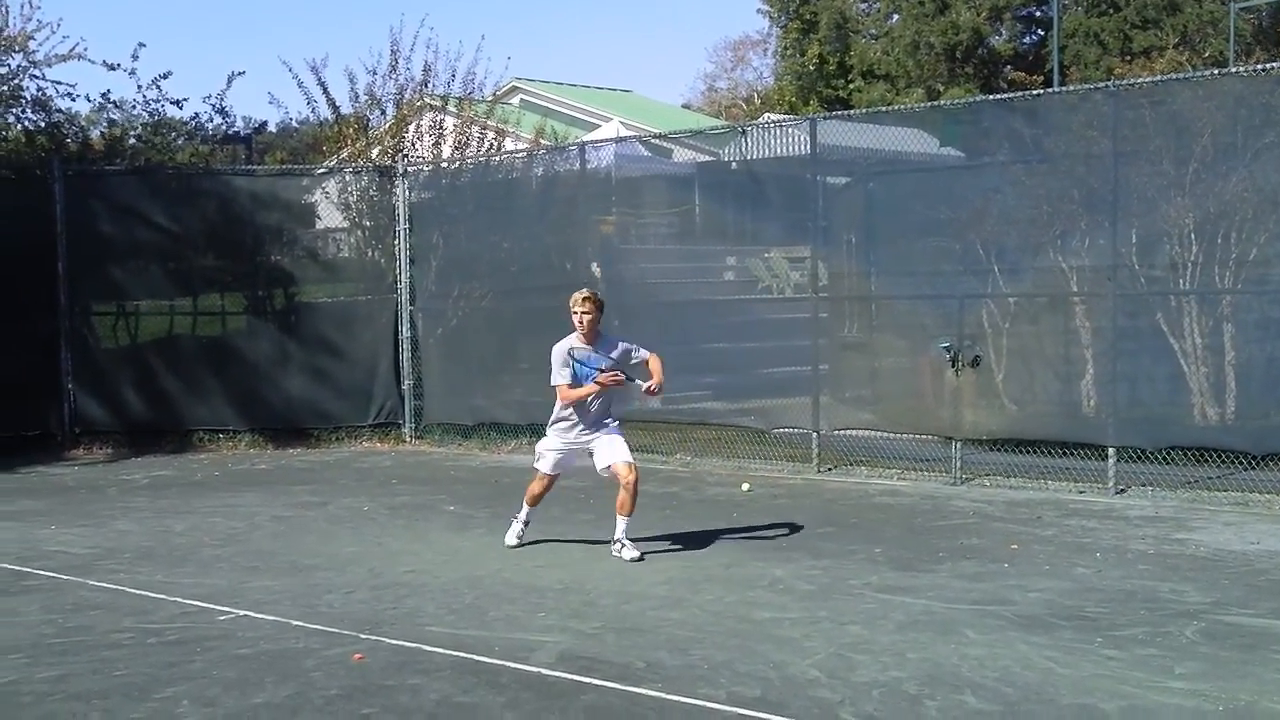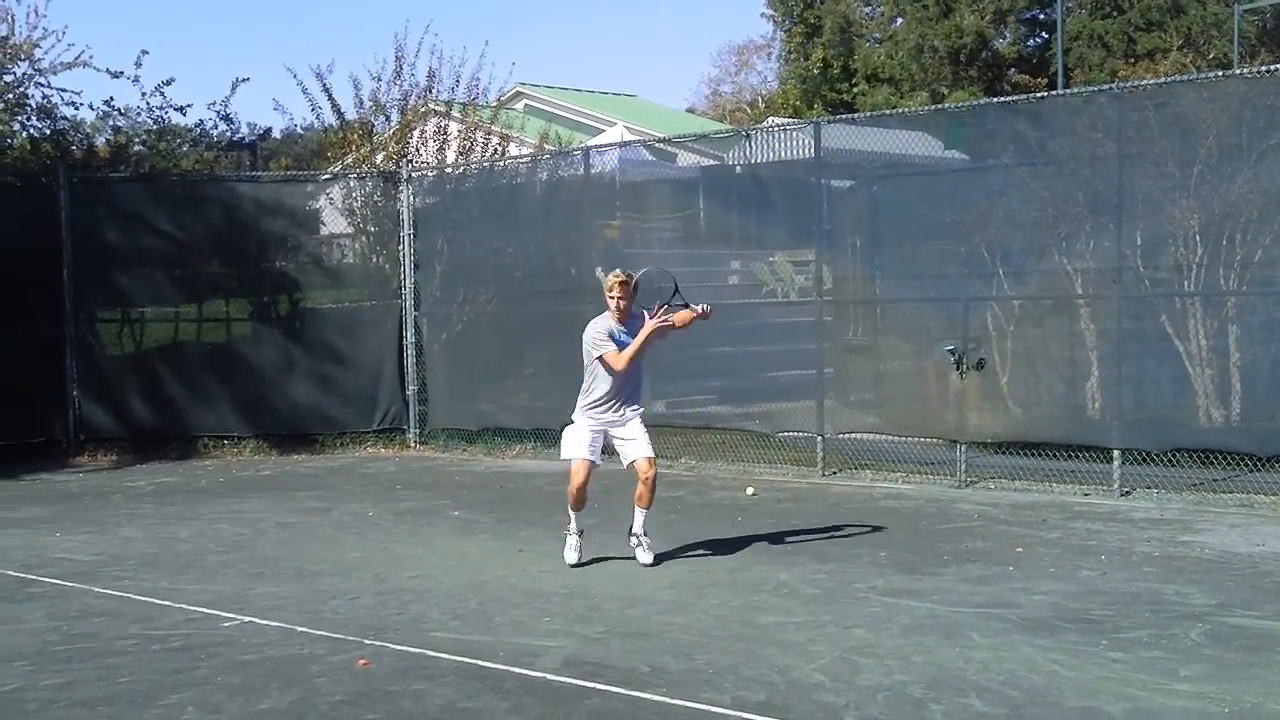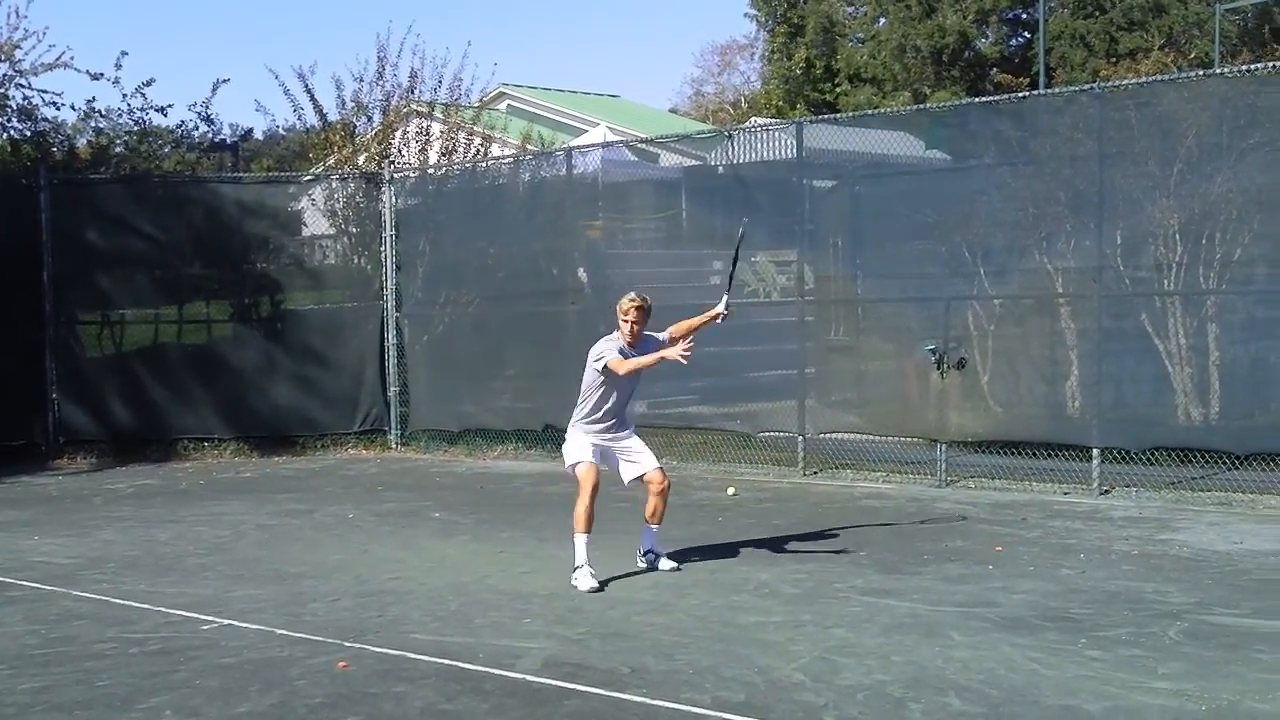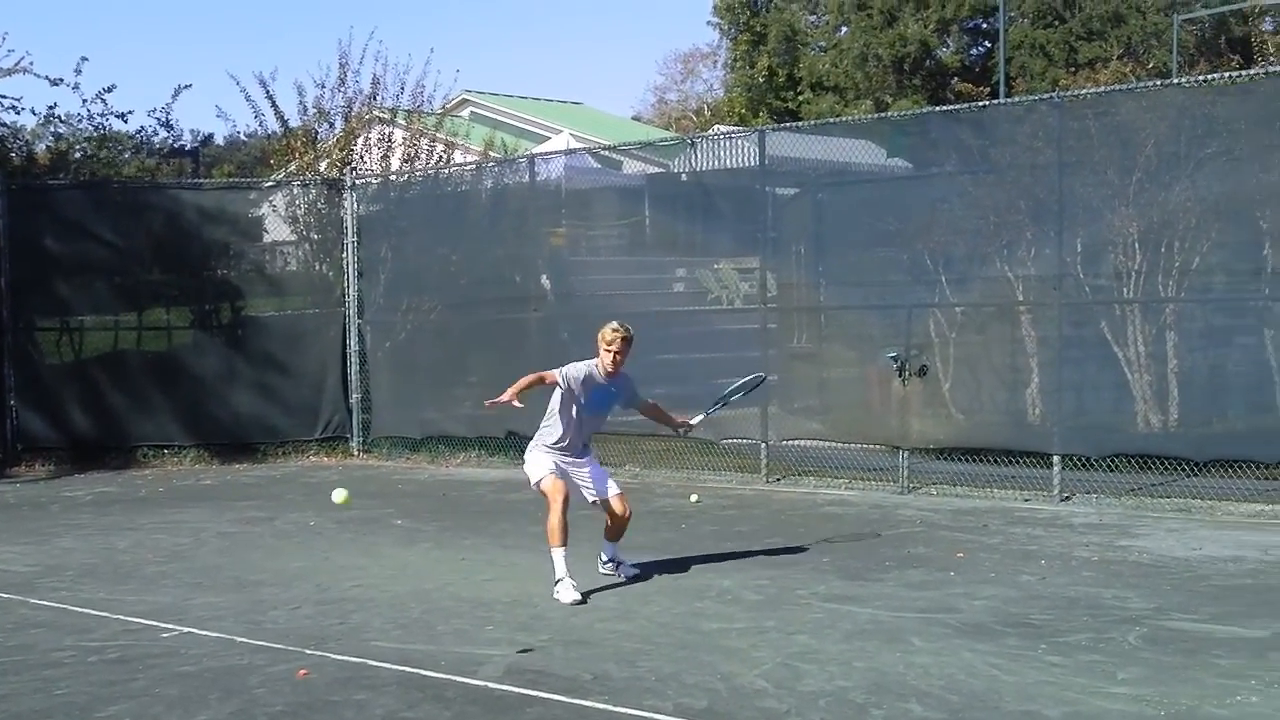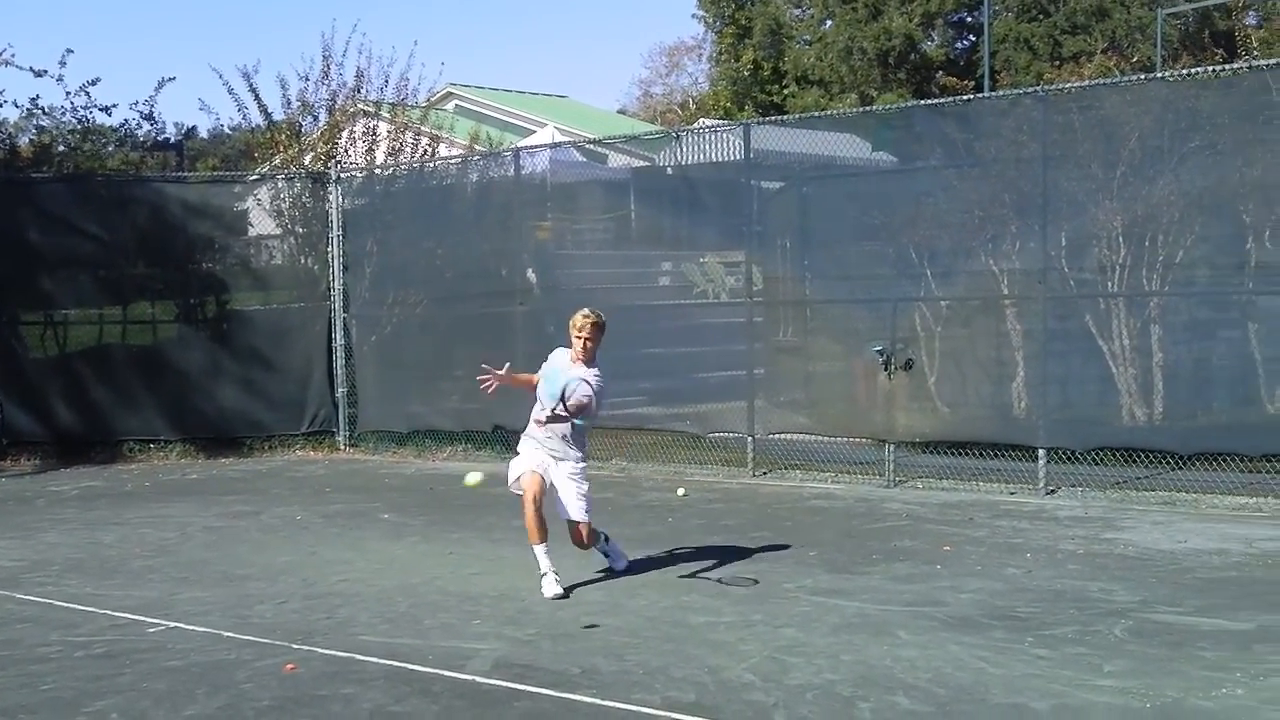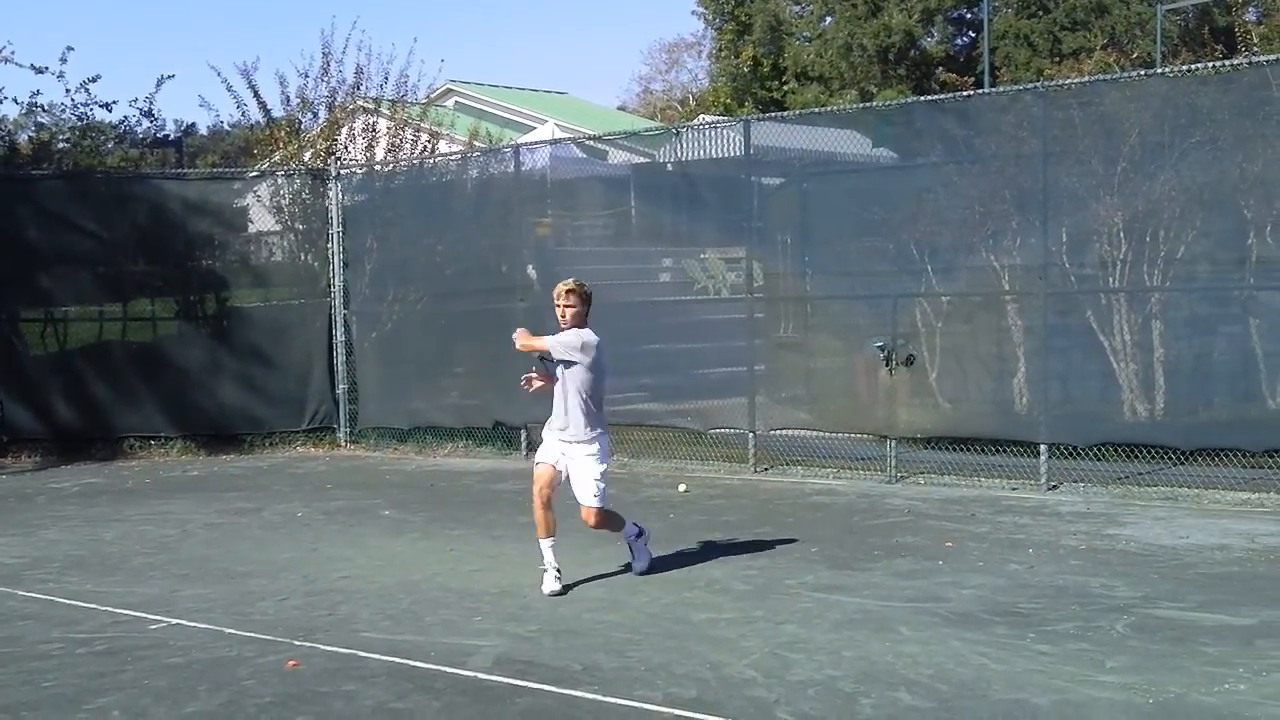
dt=0.2s
person 1, frame 1
left shoulder: (616, 347)
right shoulder: (562, 349)
left elbow: (651, 357)
right elbow: (565, 397)
left wrist: (657, 378)
right wrist: (598, 386)
left hip: (603, 427)
right hip: (566, 429)
left knee: (628, 477)
right knee: (542, 484)
left ankle: (620, 538)
right ankle: (522, 520)
person 1, frame 2
left shoulder: (640, 319)
right shoulder: (596, 329)
left elbow: (678, 318)
right elbow: (619, 365)
left wrist: (697, 312)
right wrist: (645, 332)
left hip: (628, 414)
right hip: (591, 416)
left knee: (647, 473)
right knee: (579, 482)
left ankle: (638, 534)
right ankle: (573, 530)
person 1, frame 3
left shoulder: (647, 342)
right shoulder: (605, 347)
left elbow: (677, 332)
right elbow: (623, 368)
left wrist: (713, 313)
right wrist: (664, 353)
left hip: (619, 431)
right hip: (585, 433)
left knee: (659, 482)
right knee: (589, 483)
left ankle: (648, 550)
right ankle: (581, 566)
person 1, frame 4
left shoulder: (623, 383)
right shoulder: (579, 372)
left elbow: (645, 407)
right elbow: (542, 377)
left wrist: (675, 423)
right wrist: (512, 392)
left hip: (581, 456)
right hip: (545, 453)
left knee: (621, 512)
right knee: (559, 498)
left ankle: (609, 559)
right ankle: (562, 579)
person 1, frame 5
left shoulder: (592, 380)
right shoulder: (558, 356)
left elbow: (575, 408)
right elbow: (538, 382)
left wrist: (556, 416)
right wrist: (505, 378)
left hip: (567, 460)
right hip: (532, 449)
left knee: (583, 539)
right knee: (531, 495)
left ankle: (602, 542)
right ankle: (546, 572)
person 1, frame 6
left shoulder: (583, 340)
right shoulder: (572, 341)
left elbow: (525, 343)
left wrist: (521, 334)
right wrist: (546, 379)
left hip: (586, 442)
right hip: (557, 435)
left knee: (592, 518)
right knee: (541, 489)
left ankle: (634, 533)
right ankle: (551, 567)
